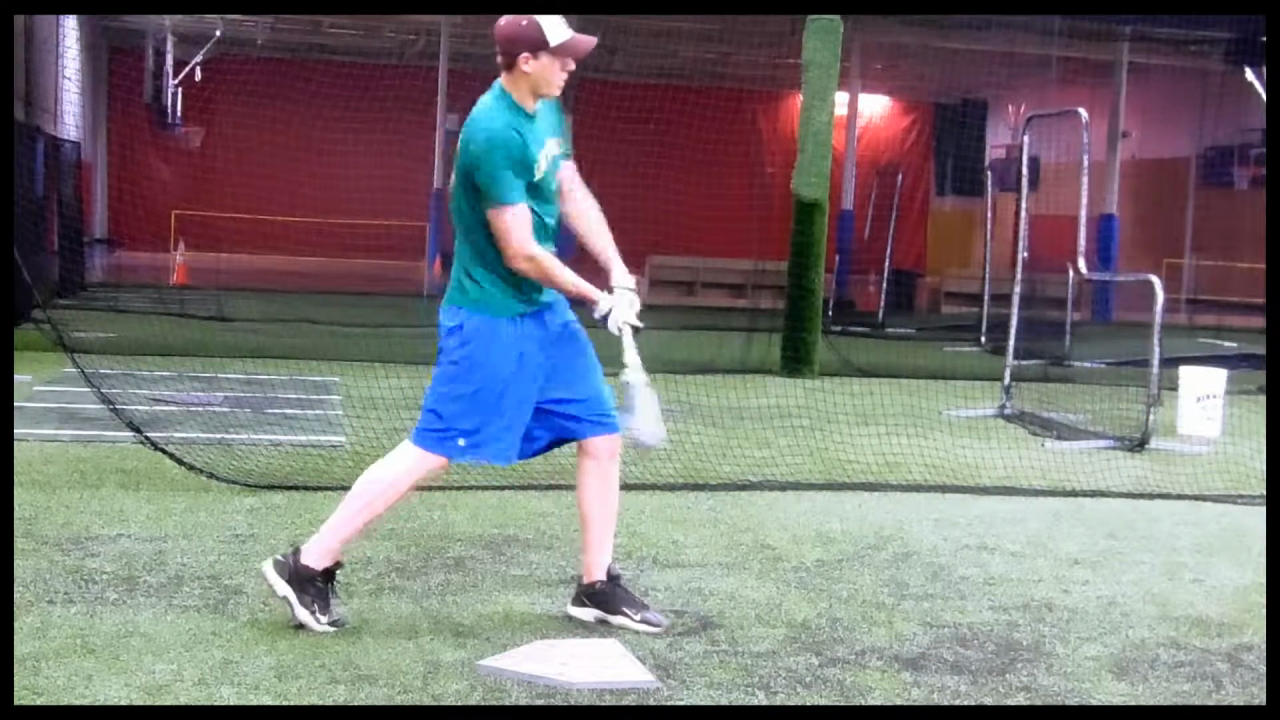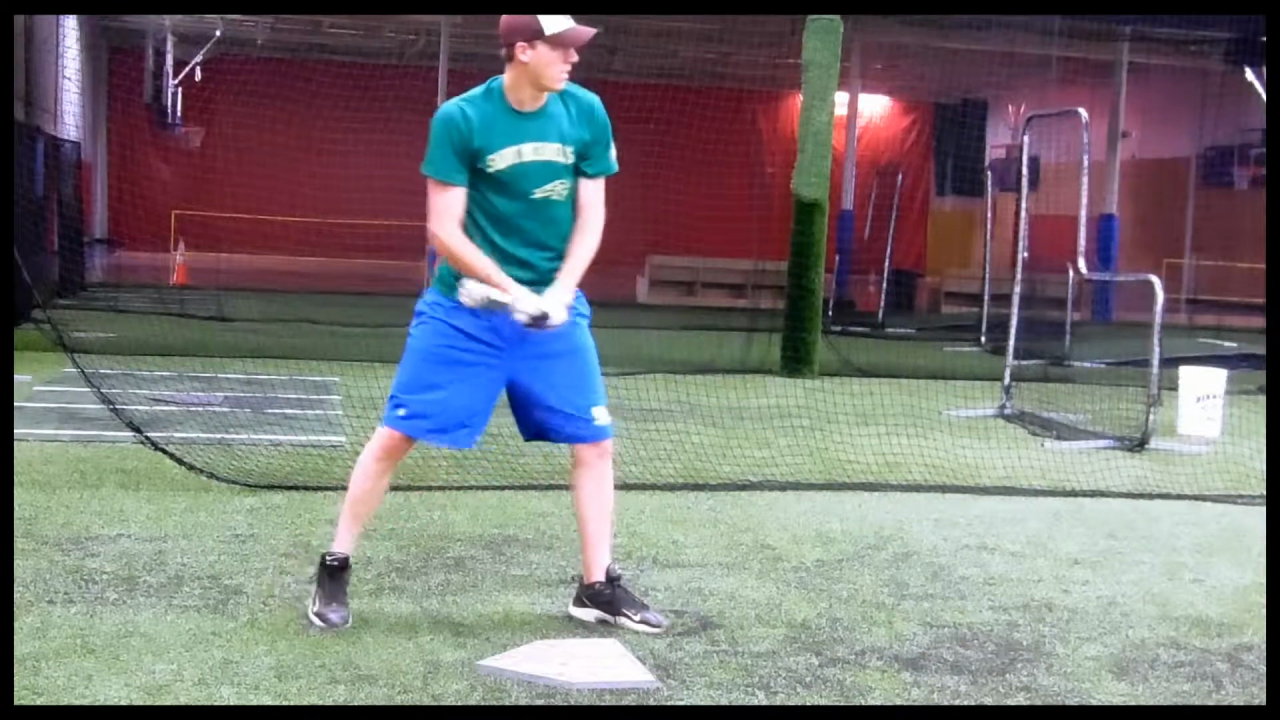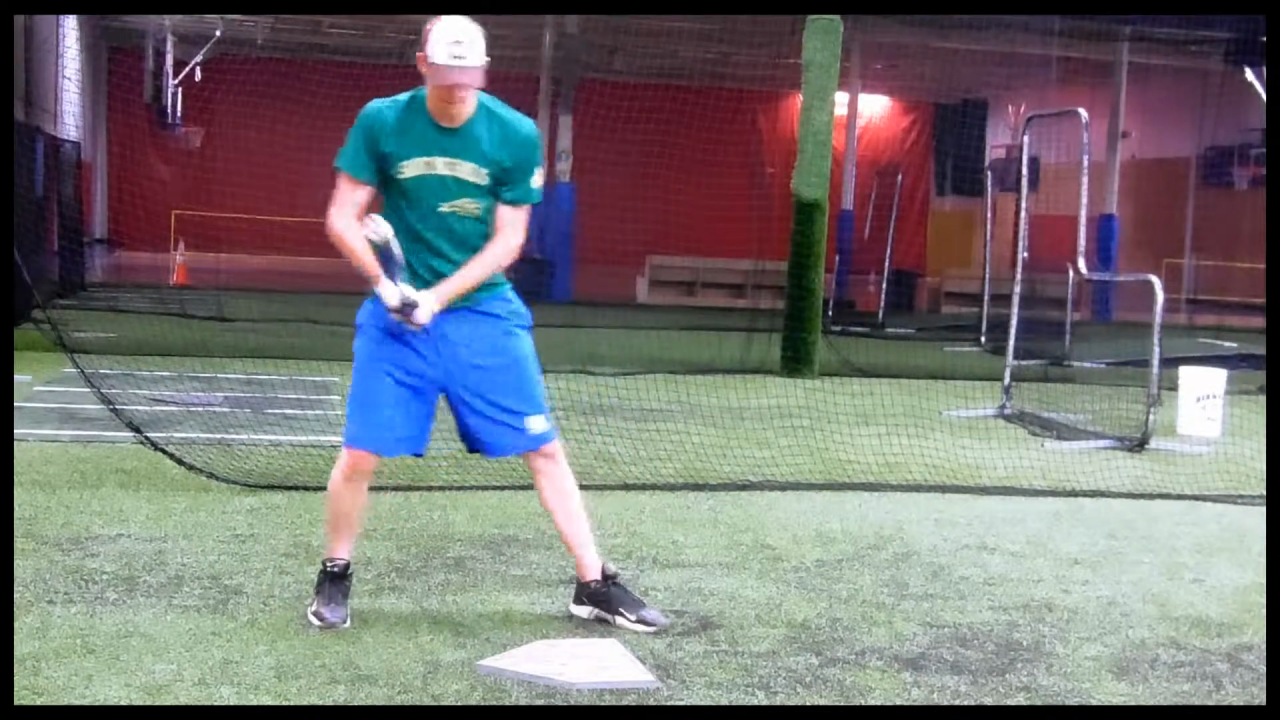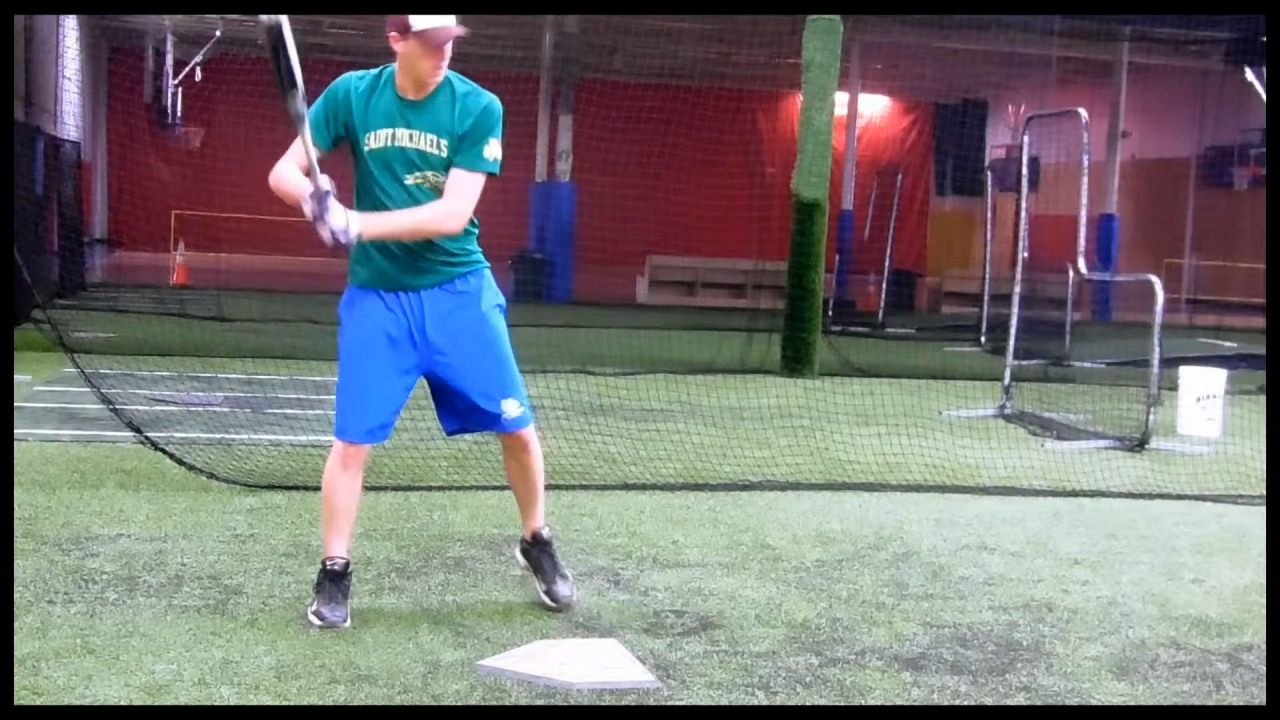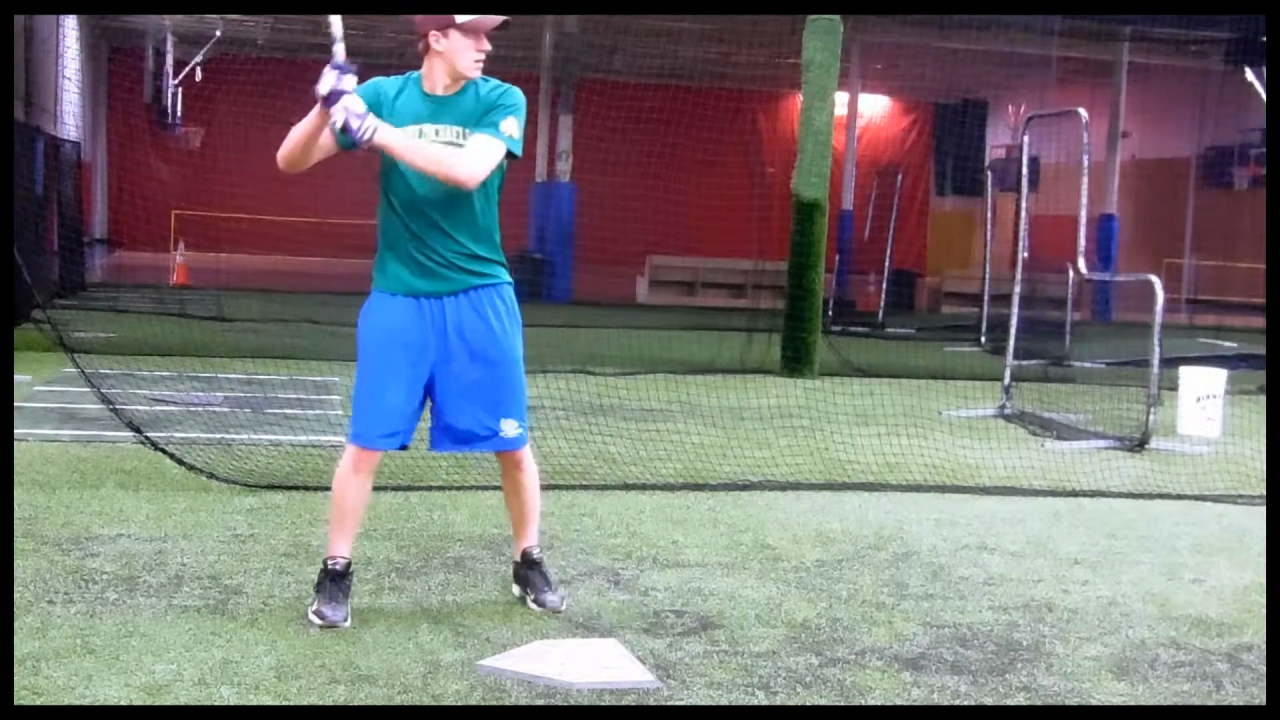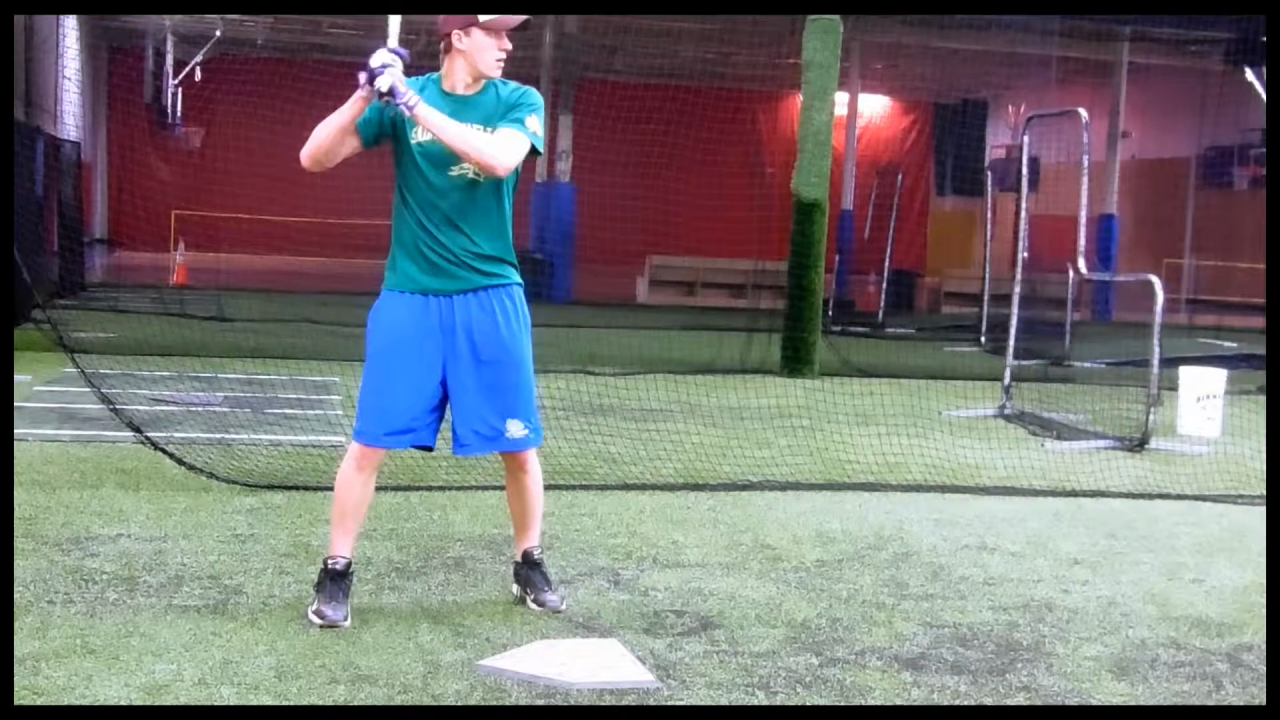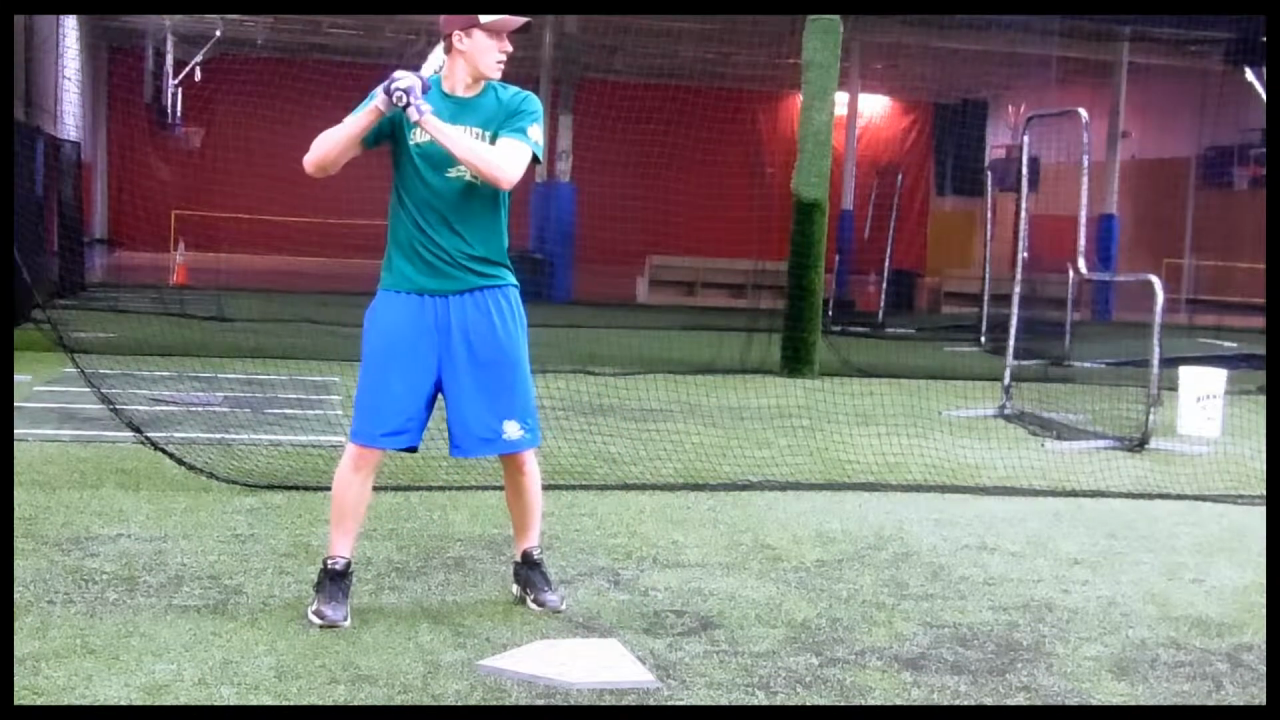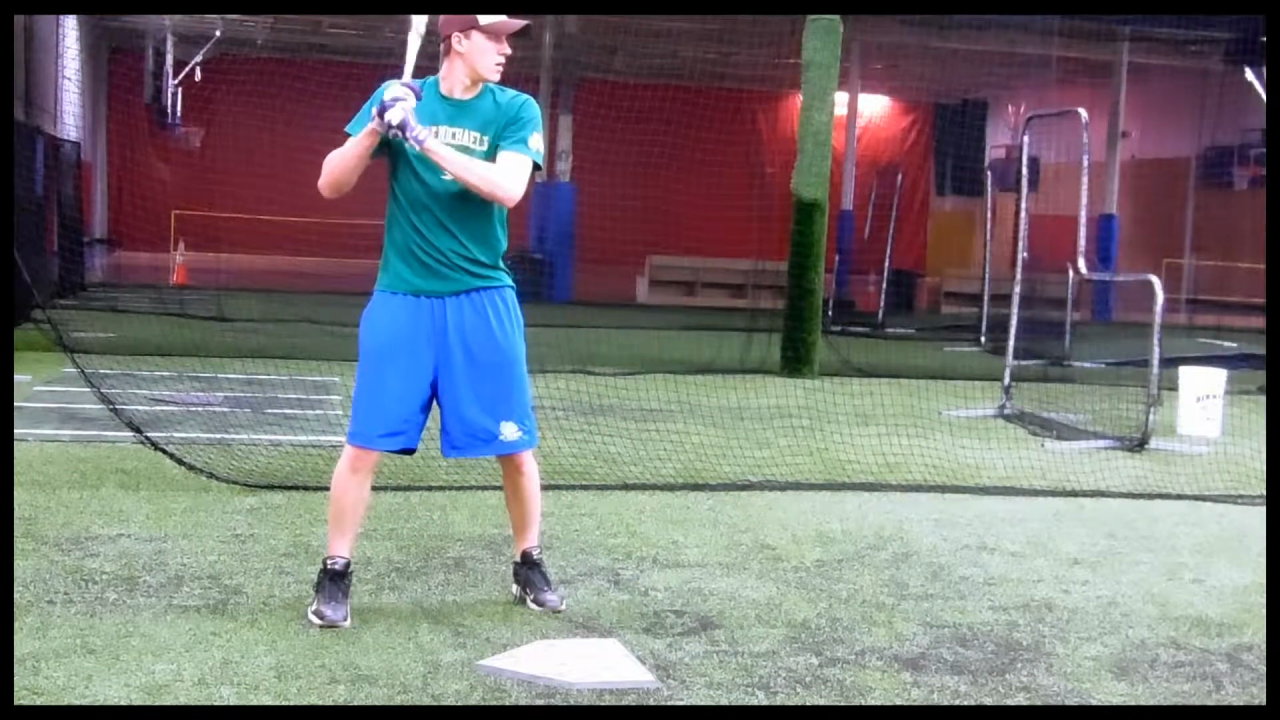
dt=0.3s
person 1, frame 1
left shoulder: (544, 109)
right shoulder: (496, 135)
left elbow: (574, 197)
right elbow: (519, 253)
left wrist: (618, 273)
right wrist: (598, 296)
left hip: (547, 311)
right hip: (492, 319)
left knee: (603, 437)
right knee: (430, 450)
left ankle: (597, 586)
right ankle: (307, 564)
person 1, frame 2
left shoulder: (587, 114)
right shoulder: (460, 119)
left elbow: (590, 216)
right elbow: (443, 228)
left wrist: (556, 291)
right wrist: (507, 290)
left hip: (553, 304)
right hip: (462, 306)
left knee: (593, 443)
right knee: (395, 435)
left ankle: (598, 586)
right ankle: (334, 566)
person 1, frame 3
left shoulder: (517, 136)
right shoulder: (381, 121)
left elbow: (507, 242)
right elbow: (341, 218)
left wrist: (439, 297)
right wrist: (385, 282)
left hip: (484, 311)
right hip: (397, 314)
left knee: (542, 447)
right knee: (361, 453)
left ankle: (594, 583)
right ankle: (334, 574)
person 1, frame 4
left shoulder: (480, 107)
right shoulder: (350, 94)
left elbow: (455, 213)
right elbow: (281, 174)
left wrist: (359, 223)
right wrist: (309, 194)
left hip: (459, 289)
right hip: (377, 294)
left knee: (515, 426)
right knee: (353, 439)
left ankle: (537, 541)
right ankle: (334, 574)
person 1, frame 5
left shoulder: (502, 100)
right shoulder: (382, 93)
left elbow: (468, 170)
right elbow: (290, 163)
left wrist: (372, 128)
right wrist: (323, 110)
left hip: (480, 297)
right hip: (399, 299)
left knee: (513, 443)
right knee: (366, 444)
left ankle: (528, 562)
right ankle: (335, 574)
person 1, frame 6
left shoulder: (520, 101)
right shoulder: (401, 93)
left elbow: (499, 159)
right elbow: (313, 158)
left wrist: (416, 106)
right wrist: (367, 94)
left hip: (492, 297)
right hip: (409, 297)
left knee: (519, 443)
right knee: (371, 440)
left ankle: (529, 563)
right ankle: (336, 573)
person 1, frame 7
left shoulder: (519, 105)
right shoulder: (403, 96)
left elbow: (505, 172)
right elbow: (317, 164)
left wrist: (426, 117)
right wrist: (381, 104)
left hip: (487, 299)
right hip: (405, 298)
left knee: (517, 445)
right knee: (367, 442)
left ankle: (529, 564)
right ankle: (335, 574)
person 1, frame 8
left shoulder: (517, 110)
right shoulder: (398, 96)
left elbow: (508, 189)
right elbow: (330, 185)
left wrist: (422, 138)
right wrist: (379, 126)
left hip: (483, 300)
right hip: (401, 299)
left knee: (514, 446)
right knee: (365, 444)
left ankle: (528, 563)
right ankle: (334, 574)
